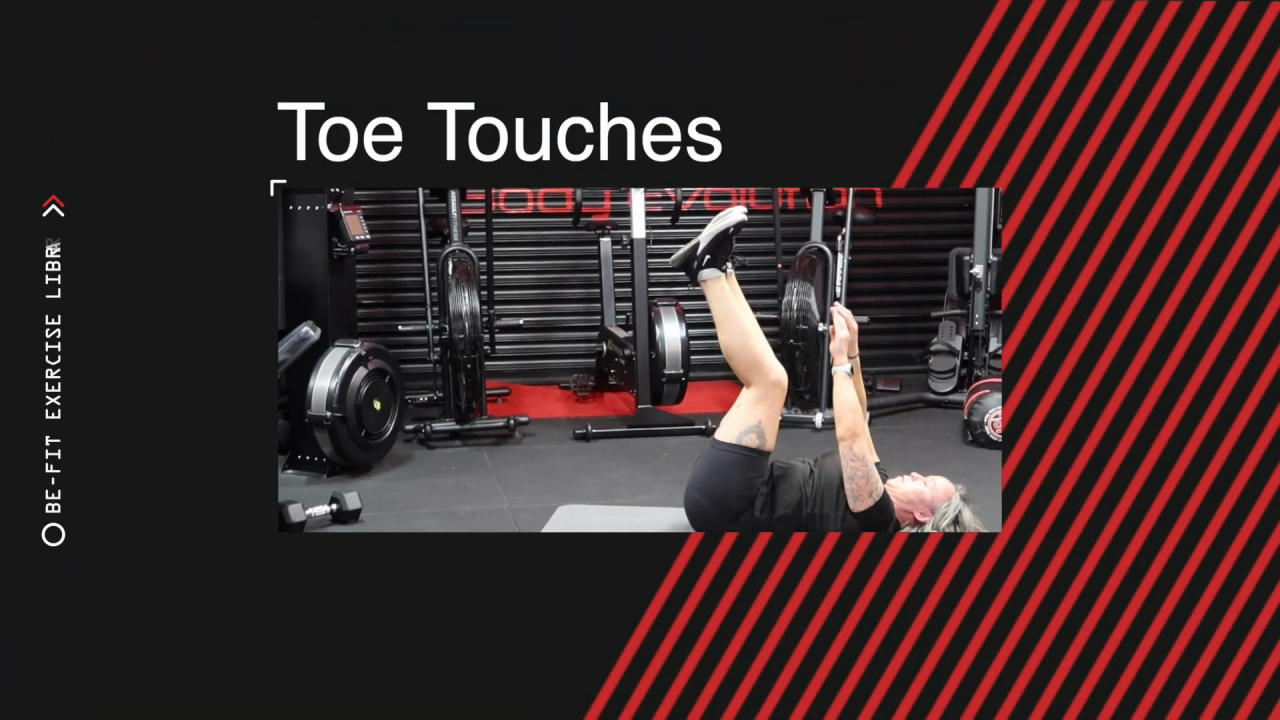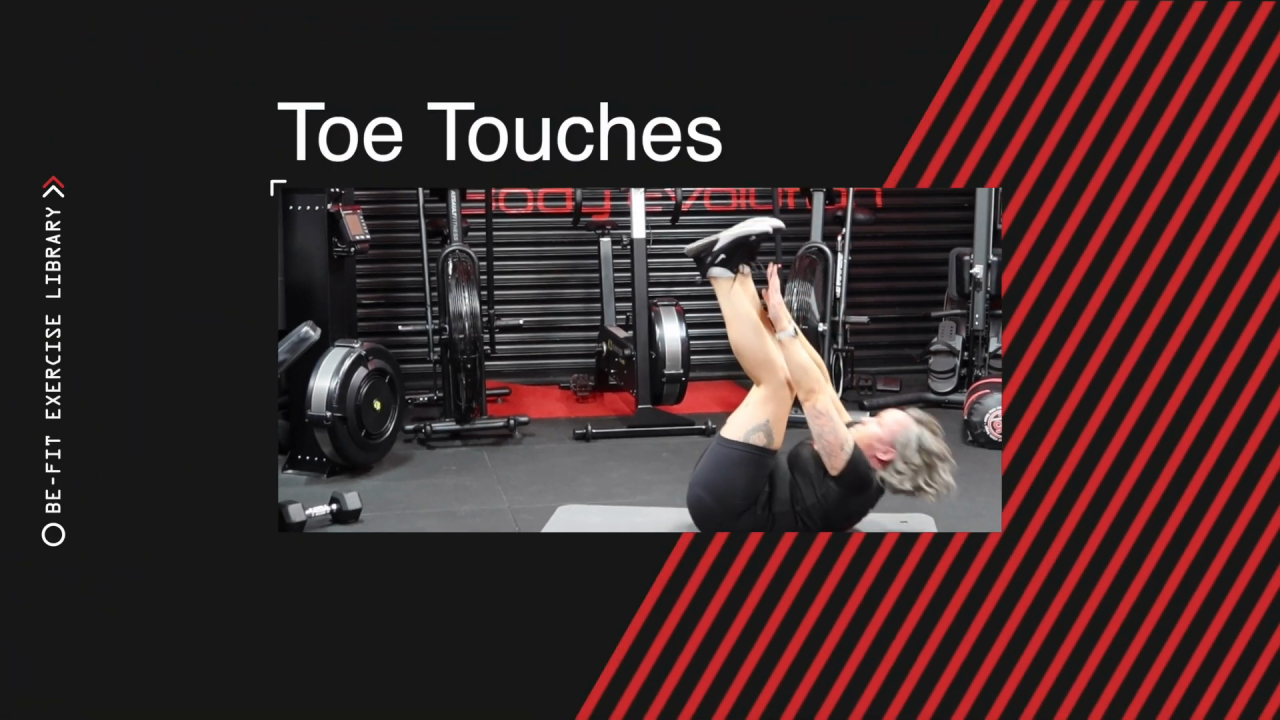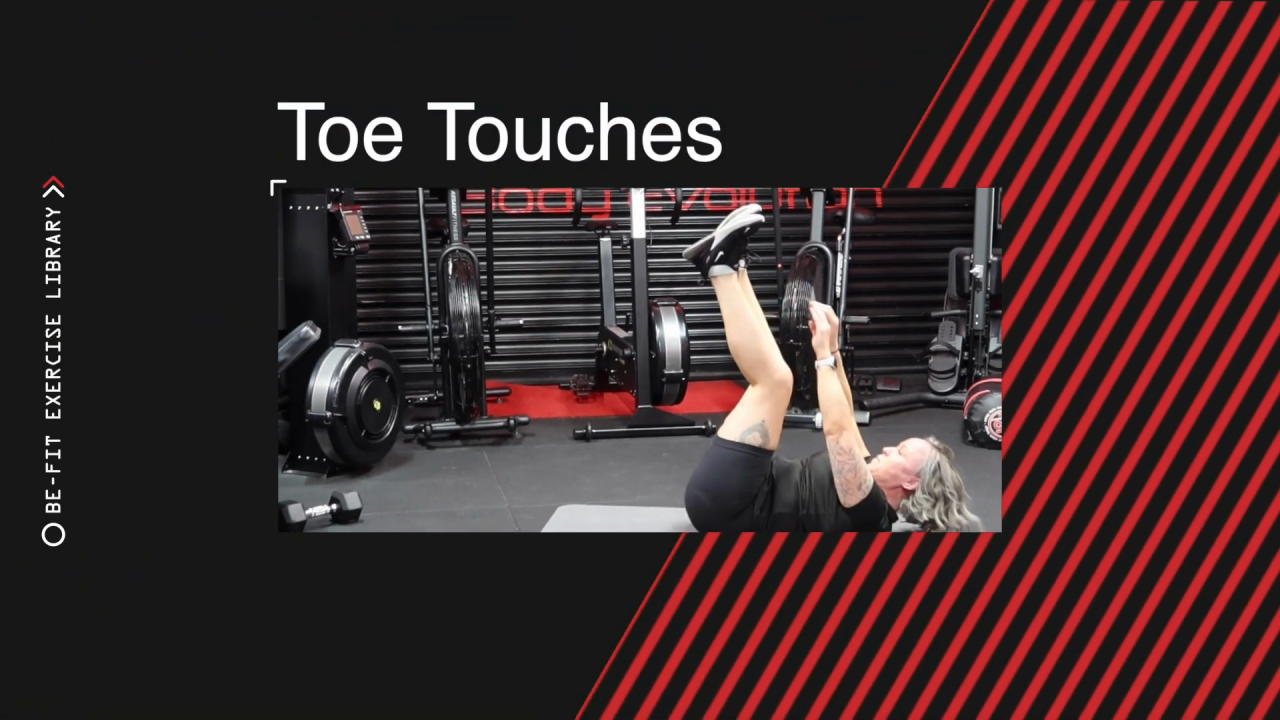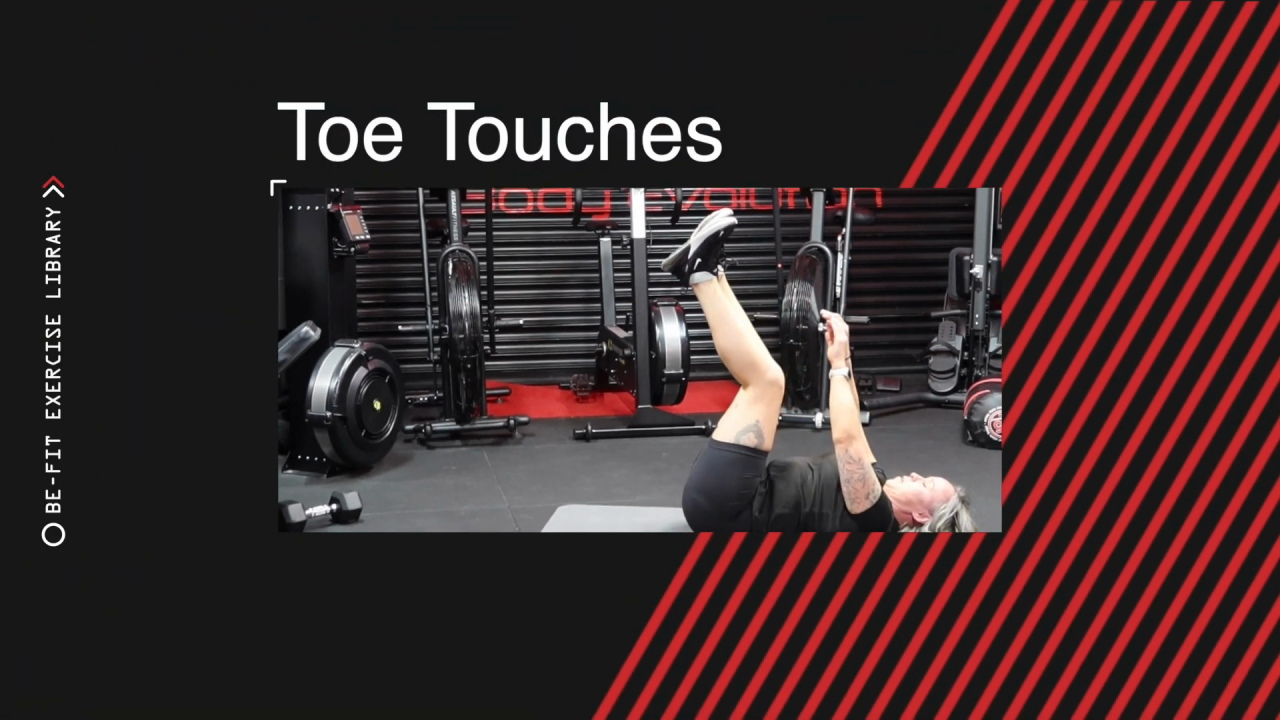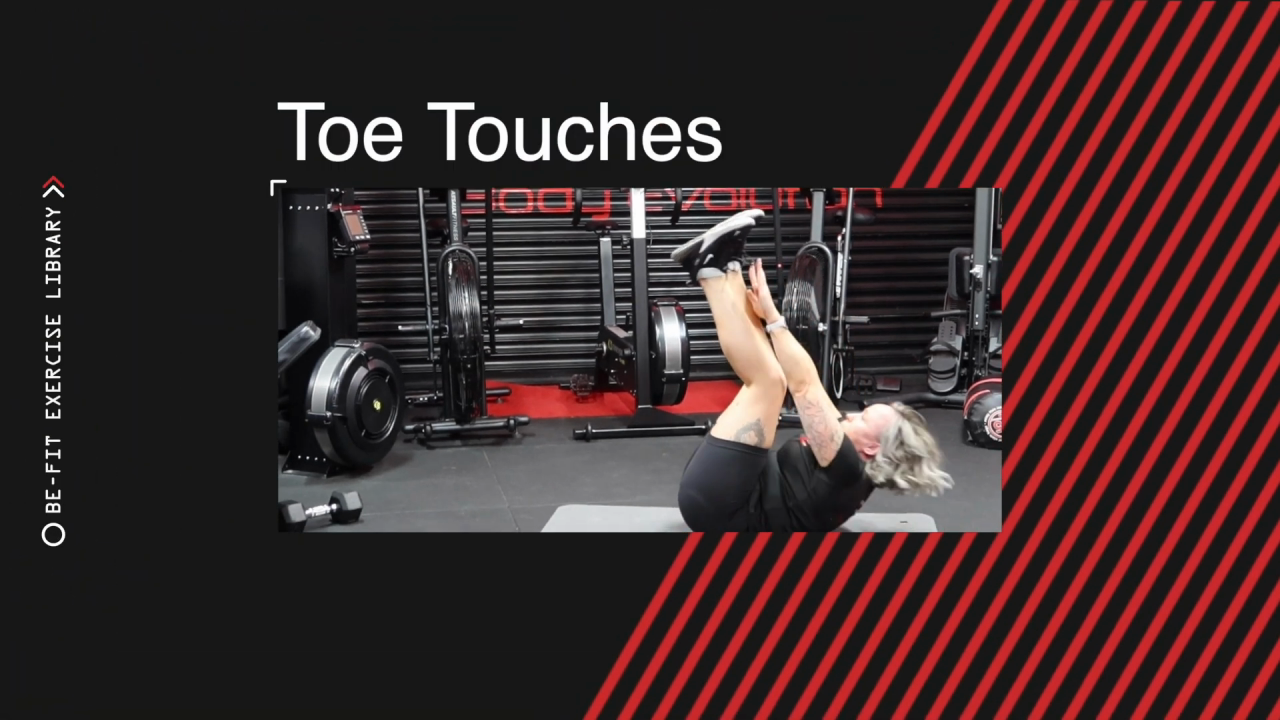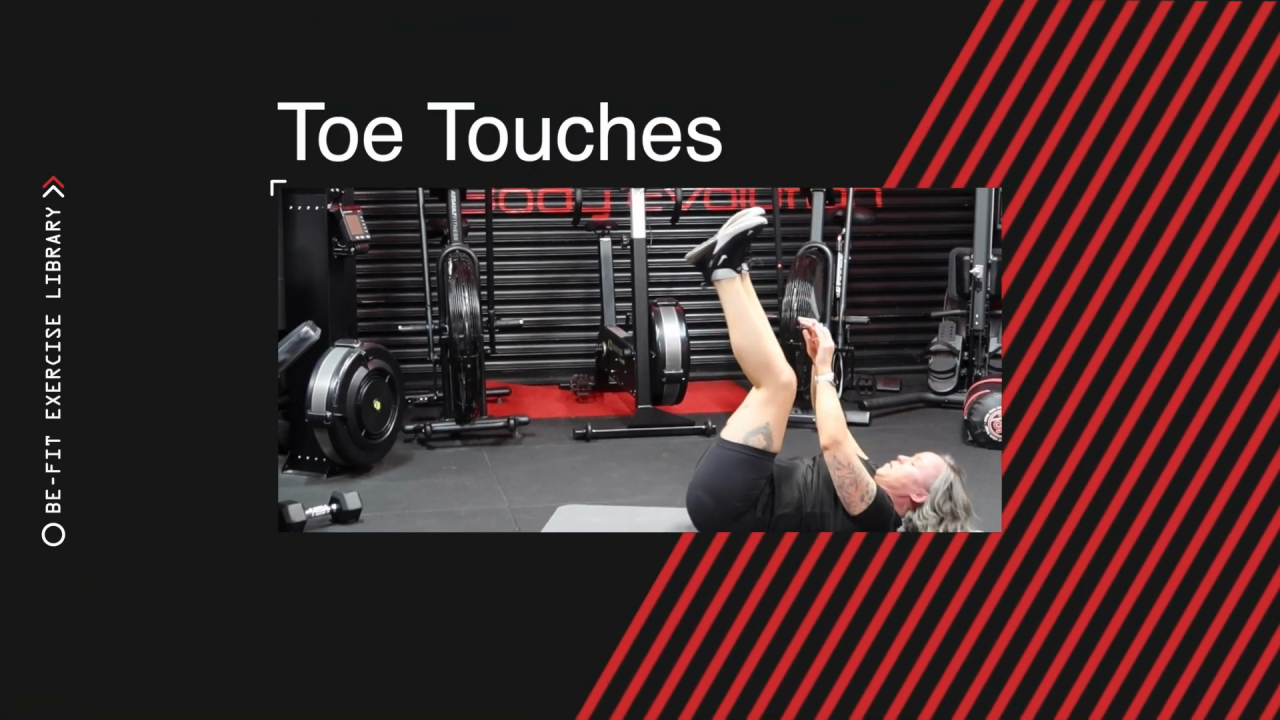
dt=0.7s
person 1, frame 1
left shoulder: (877, 517)
right shoulder: (877, 484)
left elbow: (850, 435)
right elbow: (858, 426)
left wrist: (841, 362)
right wrist: (851, 353)
left hip: (723, 506)
right hip: (727, 501)
left knee: (768, 379)
right knee: (767, 378)
left ankle: (710, 270)
right ankle: (715, 269)
person 1, frame 2
left shoulder: (857, 477)
right shoulder: (853, 444)
left elbow: (813, 393)
right elbow: (820, 381)
left wrist: (783, 325)
right wrist: (781, 317)
left hip: (720, 502)
right hip: (726, 496)
left knee: (775, 381)
right knee: (779, 377)
left ankle: (722, 269)
right ankle: (734, 267)
person 1, frame 3
left shoulder: (871, 511)
right shoulder: (874, 480)
left elbow: (837, 428)
right elbow: (843, 416)
left wrist: (825, 354)
right wrist: (831, 349)
left hip: (721, 503)
right hip: (726, 499)
left knee: (773, 379)
right knee: (772, 376)
left ankle: (722, 265)
right ankle: (728, 264)
person 1, frame 4
left shoulder: (877, 517)
right shoulder: (878, 489)
left elbow: (846, 437)
right elbow: (852, 430)
left wrist: (839, 366)
right wrist: (842, 358)
left hip: (721, 507)
right hip: (726, 499)
left knee: (766, 380)
right knee: (764, 378)
left ankle: (702, 273)
right ankle: (708, 271)
person 1, frame 5
left shoulder: (848, 470)
left elbow: (805, 386)
right elbow: (809, 388)
left wrist: (772, 318)
right wrist: (766, 317)
left hip: (712, 502)
right hip: (714, 494)
left knee: (768, 379)
right knee: (766, 375)
left ankle: (709, 267)
right ankle: (723, 263)
person 1, frame 6
left shoulder: (877, 514)
right shoulder: (871, 482)
left elbow: (833, 442)
right elbow: (836, 434)
left wrist: (823, 370)
right wrist: (820, 362)
left hip: (725, 506)
right hip: (729, 500)
left knee: (777, 383)
right knee: (776, 379)
left ankle: (725, 269)
right ankle: (730, 267)
